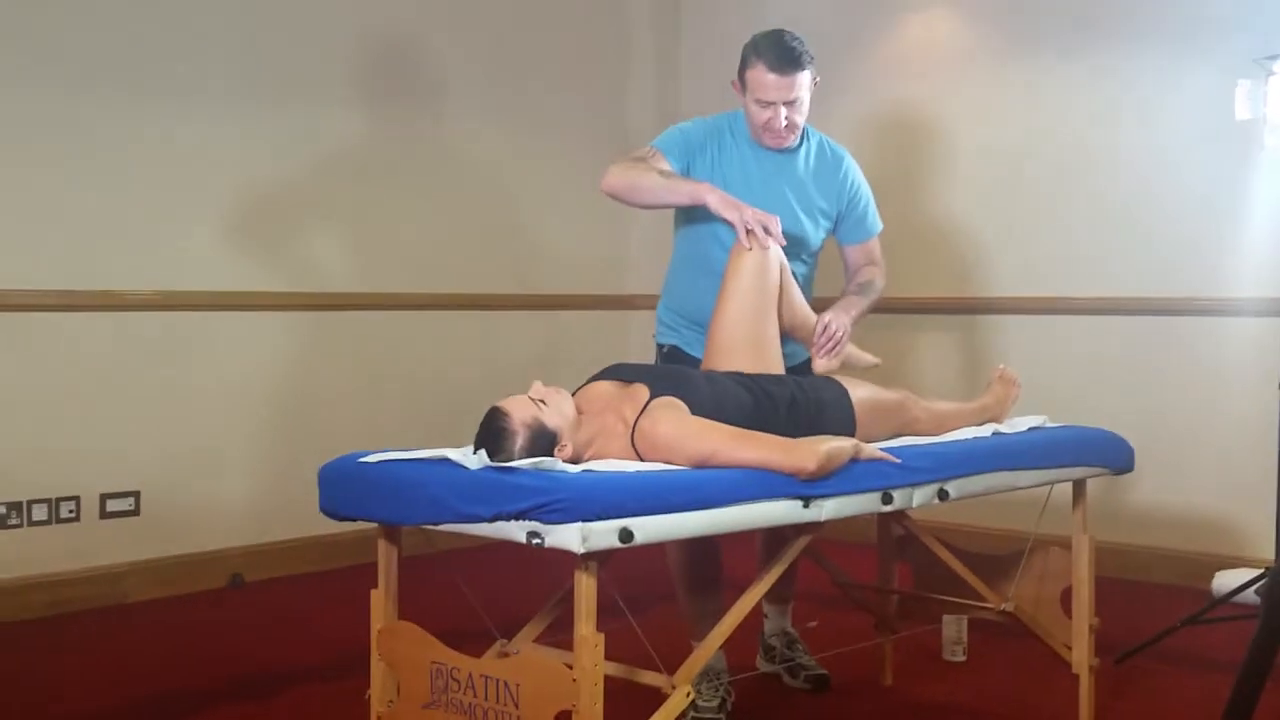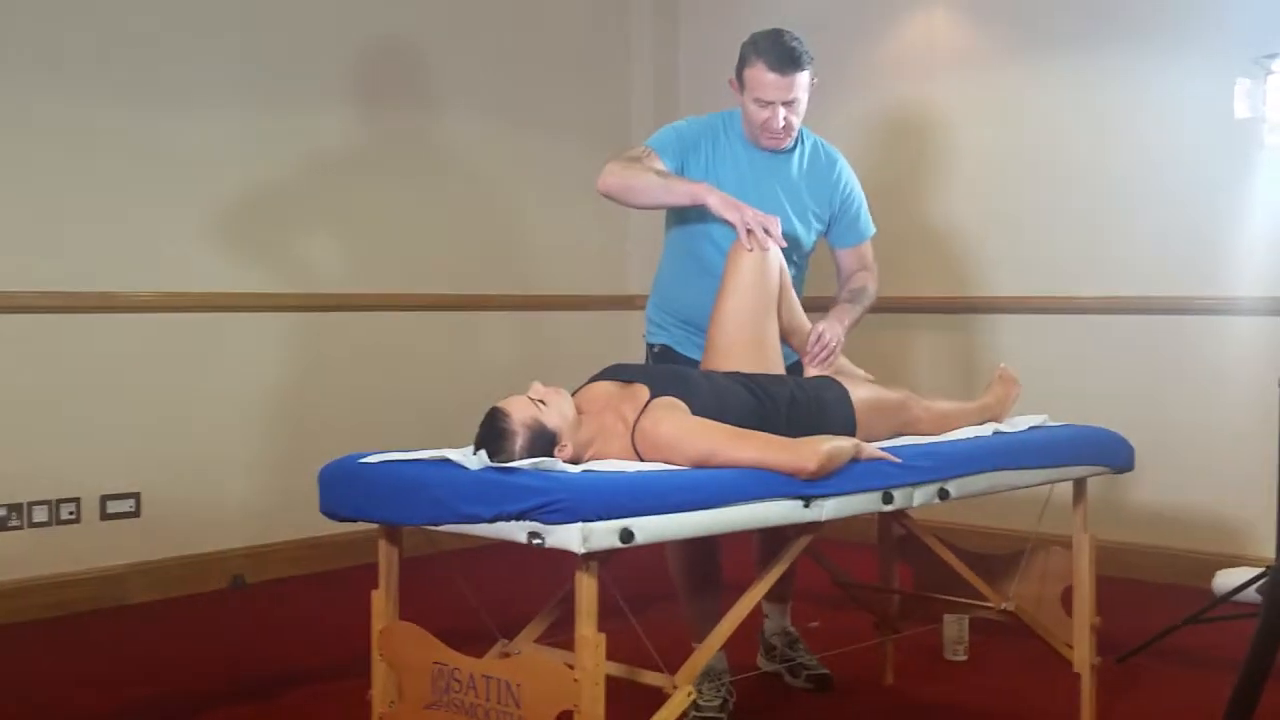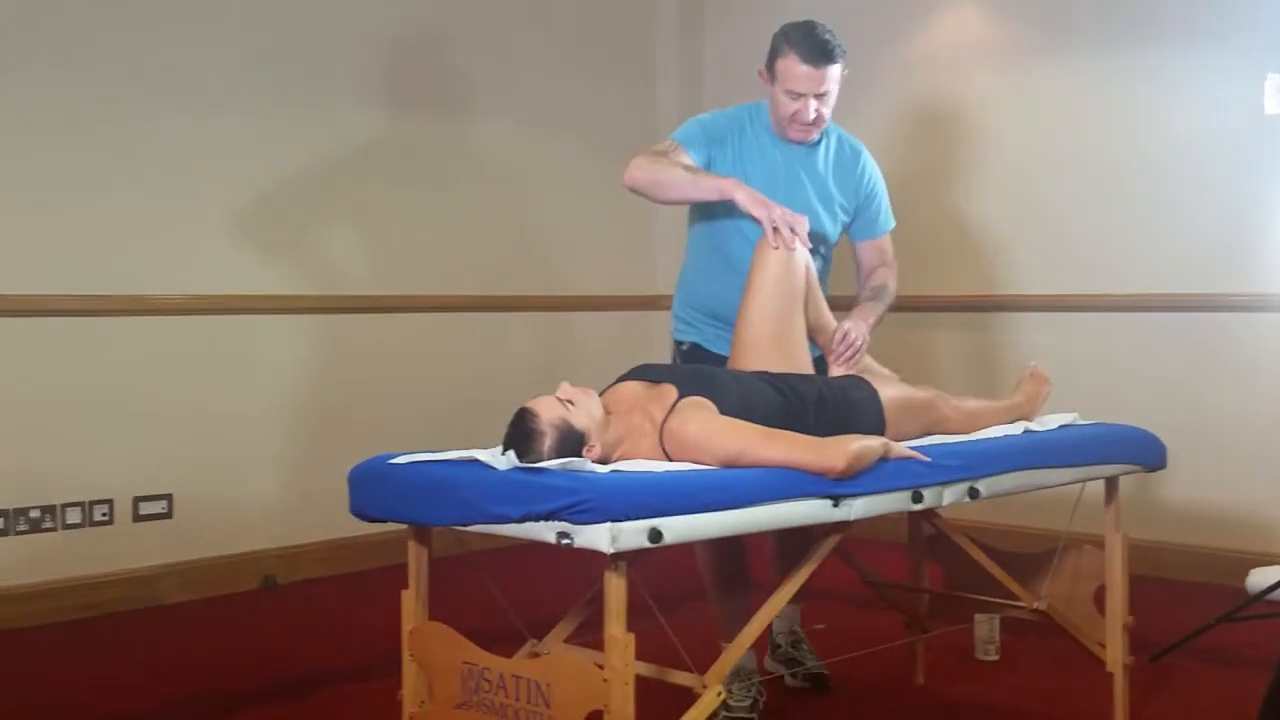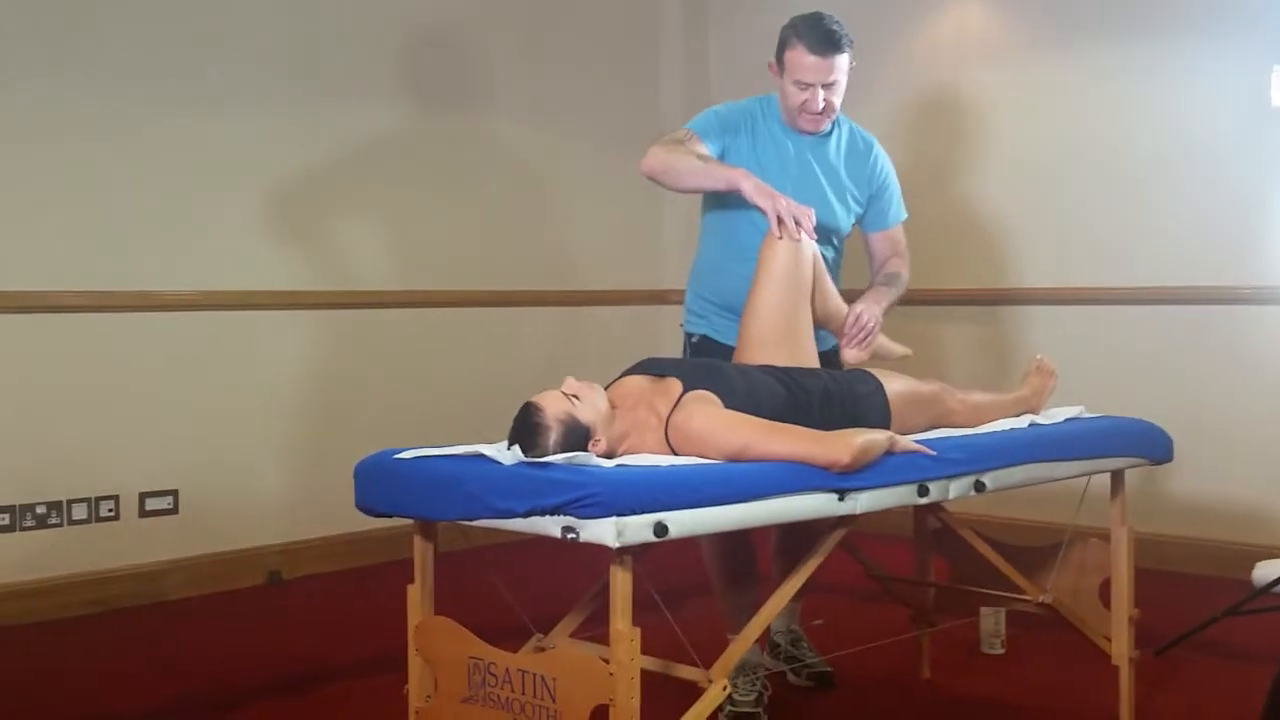
dt=0.2s
person 1, frame 1
left shoulder: (837, 168)
right shoulder: (700, 140)
left elbow: (870, 267)
right elbow: (616, 179)
left wrist: (844, 311)
right wrist: (713, 196)
left hip: (784, 362)
right hip: (692, 355)
left ankle: (778, 632)
person 1, frame 2
left shoulder: (830, 170)
right shoulder: (694, 139)
left elbow: (861, 271)
right elbow: (612, 179)
left wrist: (837, 320)
right wrist: (712, 196)
left hip: (775, 361)
right hip: (684, 355)
left ankle: (779, 631)
person 1, frame 3
left shoulder: (855, 164)
right shoulder: (720, 131)
left elbow: (880, 268)
right elbow: (639, 173)
left wrist: (861, 320)
right wrist: (739, 192)
left hip: (801, 355)
right hip: (710, 350)
left ankle: (786, 630)
person 1, frame 4
left shoulder: (866, 155)
right shoulder: (733, 123)
left elbow: (893, 256)
right elbow: (657, 161)
left wrist: (874, 301)
right wrist: (747, 182)
left hip: (813, 347)
right hip: (721, 340)
left ankle: (787, 629)
person 2, frame 1
left shoulder: (584, 408)
right shoulder: (657, 431)
right elbow: (807, 458)
right wrist: (854, 446)
left hip: (734, 387)
right hip: (807, 409)
left knee: (759, 247)
right knee: (910, 407)
left ankle: (818, 338)
right ankle: (986, 408)
person 2, frame 2
left shoulder: (582, 408)
right shoulder: (657, 431)
right elbow: (808, 458)
right wrist: (855, 446)
left hip: (732, 389)
right hip: (811, 411)
left knee: (757, 245)
right knee: (910, 407)
left ankle: (811, 347)
right ankle: (985, 408)
person 2, frame 3
left shoulder: (609, 410)
right shoulder: (685, 432)
right elbow: (835, 458)
right wrist: (883, 445)
left hip: (760, 389)
right hip: (836, 409)
left knee: (781, 242)
right knee: (937, 405)
left ankle: (837, 346)
right ankle: (1015, 407)
person 2, frame 4
left shoulder: (619, 399)
right shoulder: (691, 426)
right elbow: (841, 451)
right wrist: (888, 439)
left hip: (765, 377)
right hip: (842, 402)
left knee: (790, 237)
right knee: (944, 398)
right ankle: (1022, 399)
